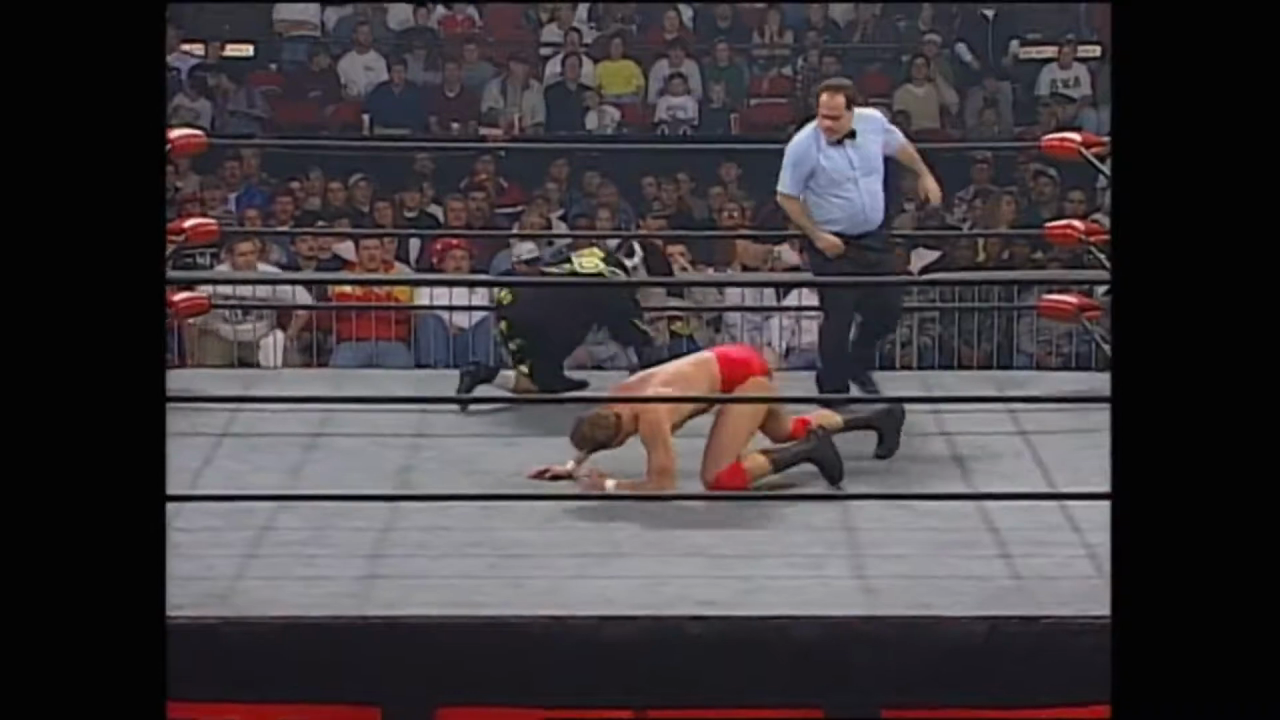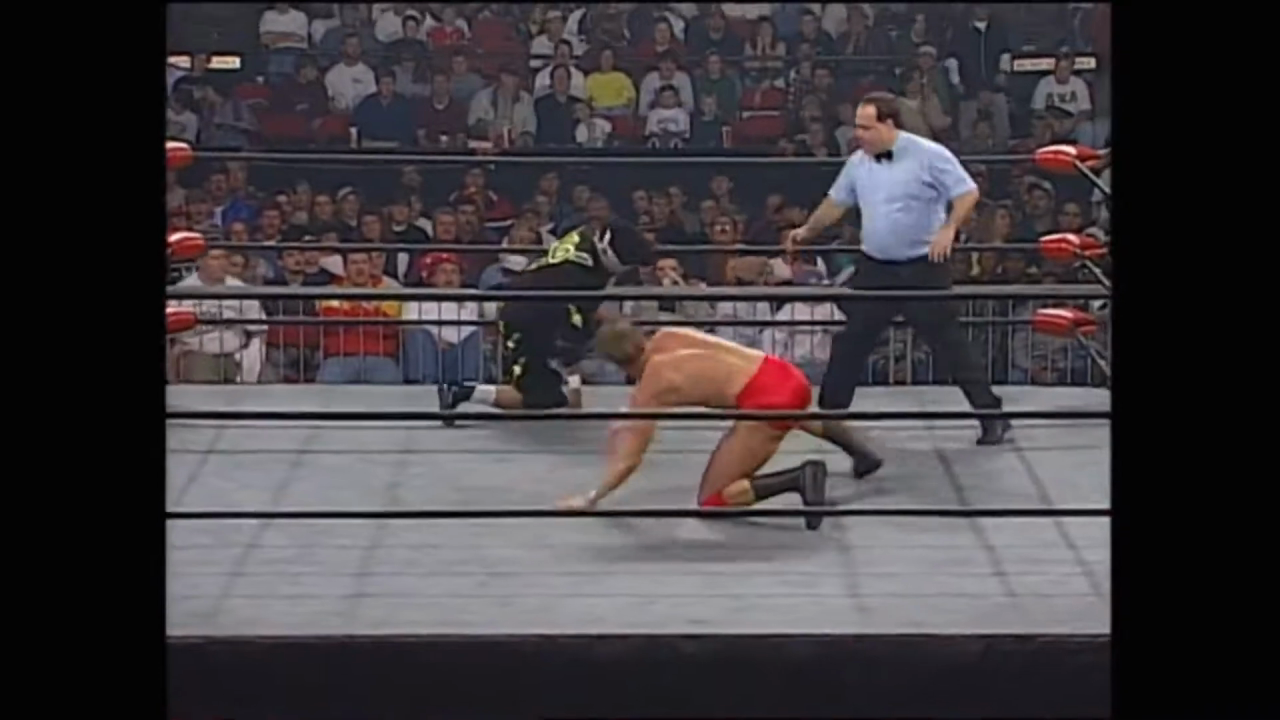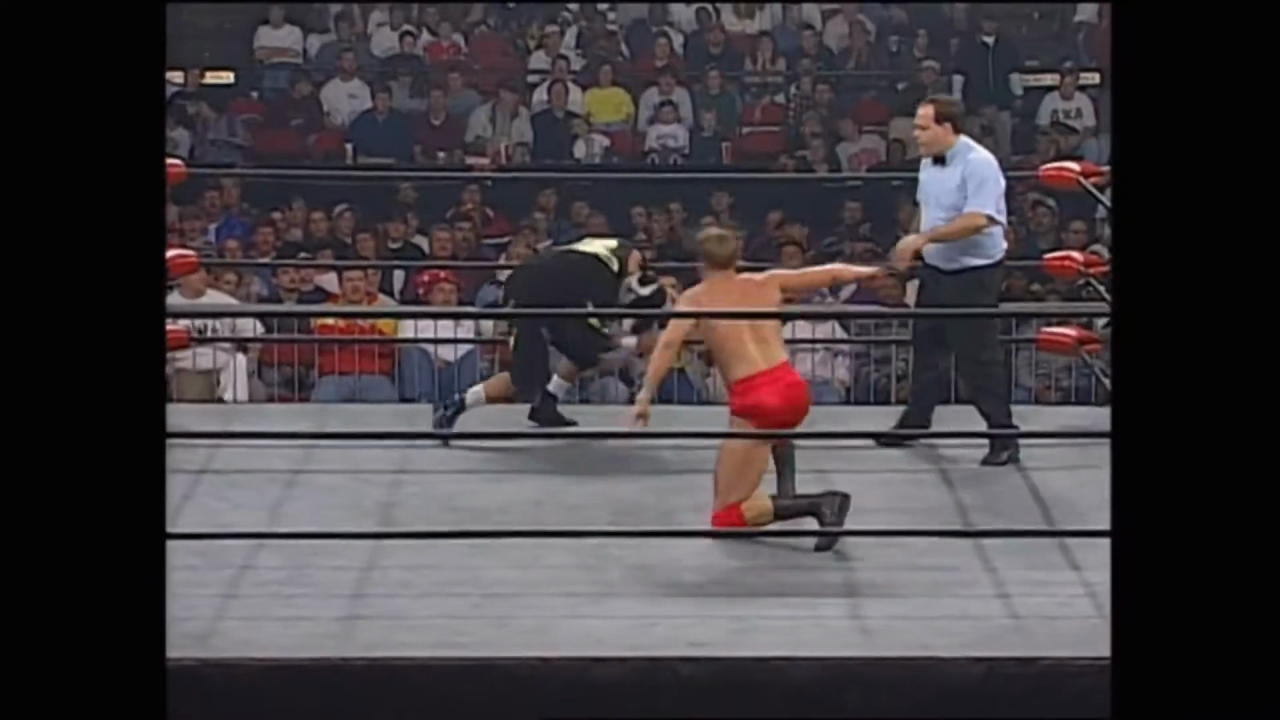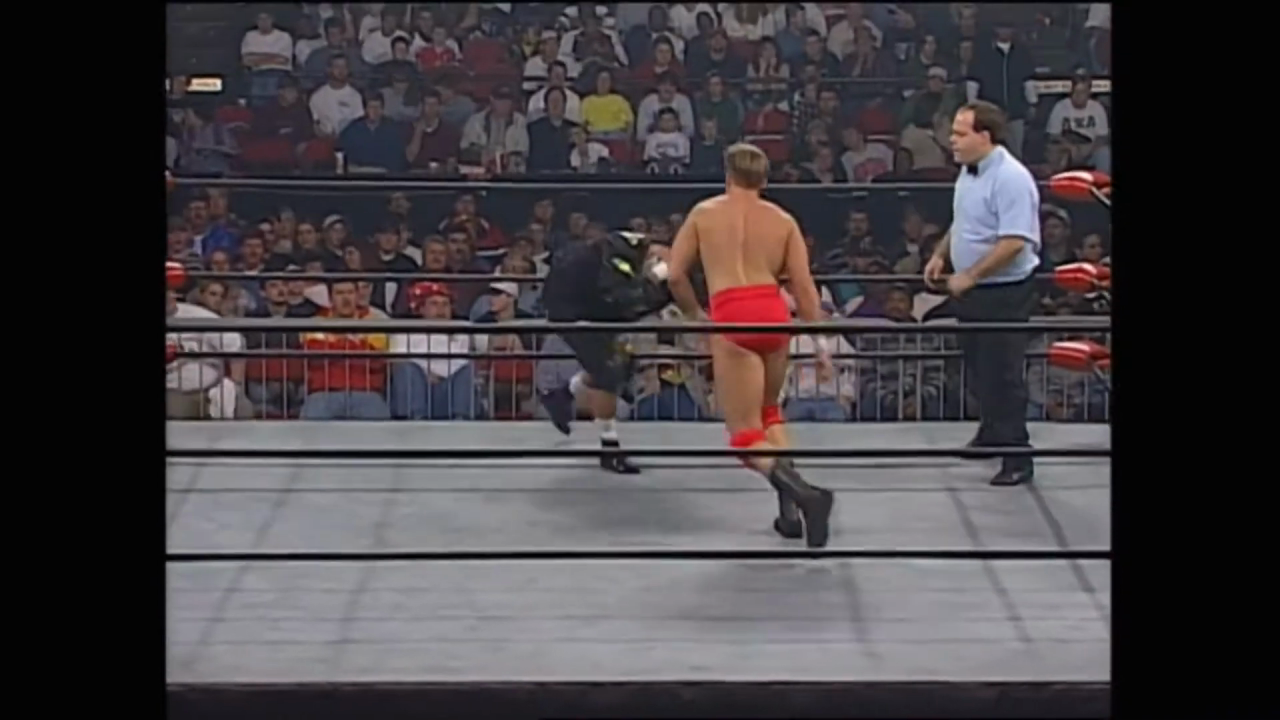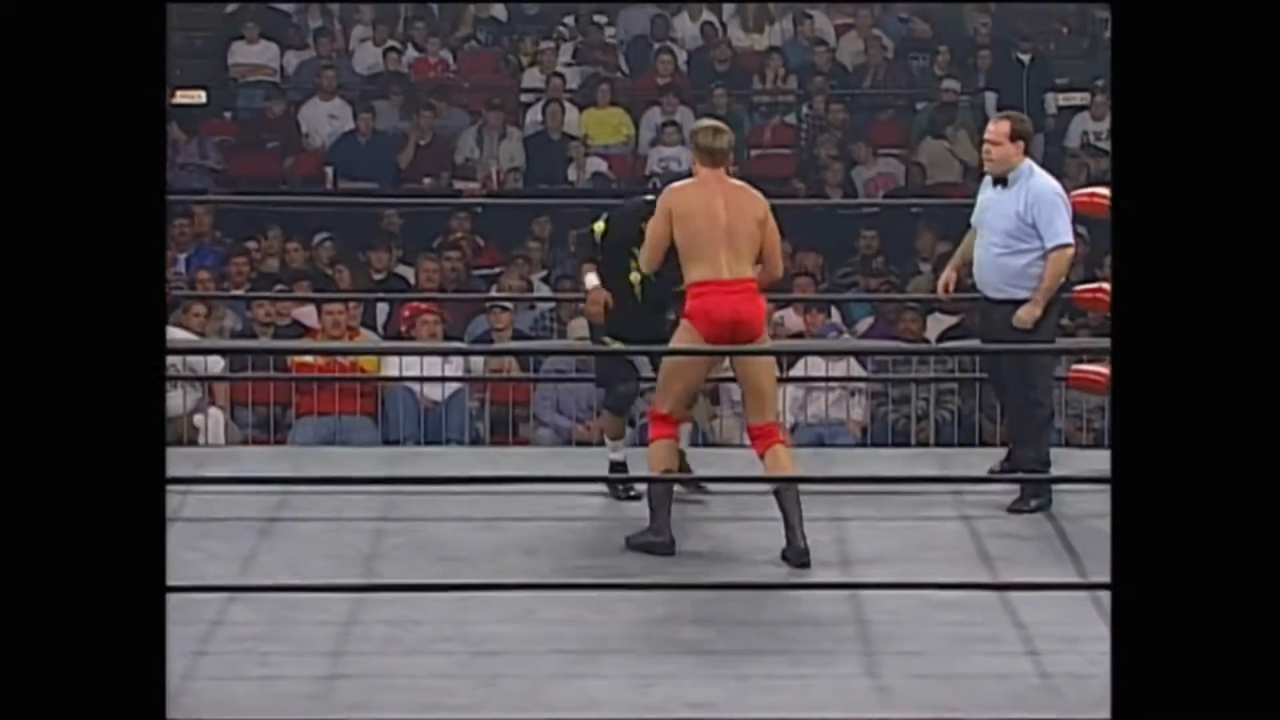
dt=0.3s
person 1, frame 1
left shoulder: (649, 417)
right shoulder: (618, 398)
left elbow: (663, 482)
right elbow: (598, 427)
left hip: (742, 373)
right hip: (735, 359)
left knee: (718, 477)
right knee: (787, 431)
left ankle: (812, 451)
right ankle: (879, 418)
person 1, frame 2
left shoulder: (651, 387)
right shoulder: (668, 337)
left elbow: (631, 458)
right wrist: (627, 425)
left hip: (768, 403)
right hip: (790, 378)
left knee: (711, 499)
left ankle: (798, 478)
right ankle: (859, 449)
person 1, frame 3
left shoulder: (695, 298)
right shoulder: (767, 283)
left elbow: (668, 344)
right elbow: (828, 273)
left wrist: (643, 397)
right wrist: (863, 271)
left hip: (757, 405)
right hip: (797, 392)
left knee: (727, 516)
left ankle: (818, 505)
right ankle: (787, 497)
person 1, frame 4
left shoulder: (704, 211)
right shoulder: (782, 219)
left elbow: (675, 273)
right elbow: (803, 285)
left wrist: (698, 314)
right wrist: (820, 340)
left hip: (733, 318)
right hip: (774, 314)
left knee: (748, 437)
right knee: (768, 412)
left ankle: (805, 494)
right ankle: (790, 510)
person 1, frame 5
left shoulder: (675, 195)
right shoulder: (755, 200)
left elbow: (647, 264)
right elbow: (774, 271)
left hip: (704, 311)
right hip: (750, 310)
left knee: (663, 418)
right knee: (767, 431)
left ankle: (660, 529)
right ankle: (795, 536)
person 2, frame 1
left shoulder: (872, 122)
right shoulder: (803, 145)
left elbow: (897, 145)
right elbow: (787, 197)
left wrist: (923, 176)
right wrist: (817, 235)
left hip: (873, 236)
right hip: (833, 244)
left knee: (887, 308)
right knee: (839, 316)
left ankle: (857, 364)
right ankle: (833, 390)
person 2, frame 2
left shoulder: (927, 154)
right shoulder: (858, 162)
left elbow: (968, 193)
right elbow: (837, 202)
left wrist: (948, 228)
right wrist: (807, 229)
left hip: (923, 268)
right hip: (875, 267)
left knee: (947, 342)
right knee: (852, 338)
left ankle: (991, 413)
right ankle: (831, 405)
person 2, frame 3
left shoulder: (979, 164)
right shoulder: (929, 163)
left elbow: (976, 220)
left wrist: (922, 239)
right wrist: (913, 246)
left hip: (975, 275)
right hip: (934, 272)
left knee: (979, 358)
right knee: (926, 350)
left ankle: (1004, 438)
right ankle: (914, 421)
person 2, frame 4
left shoulder: (1011, 178)
right shoulder: (969, 170)
left elbow: (1014, 242)
left wrist: (969, 276)
right wrist: (939, 254)
left hip: (1004, 292)
right hip: (972, 289)
left knee: (1001, 374)
right knee: (979, 367)
left ankle: (1017, 457)
right ankle: (991, 433)
person 2, frame 5
left shoulder: (1042, 190)
right shoulder: (990, 184)
left elbow: (1062, 252)
left wrist: (1037, 305)
right wrist: (953, 266)
left hip: (1026, 310)
right hip: (992, 304)
left knee: (1029, 394)
right knee: (1004, 387)
left ankle: (1036, 484)
right ankle: (1020, 455)
person 3, frame 1
left shoulder: (593, 256)
right shoulder: (619, 292)
right elbow: (643, 341)
left hip: (511, 302)
right hip: (531, 322)
right knee: (546, 386)
left ankle: (550, 373)
right ankle: (479, 375)
person 3, frame 2
left shoulder: (588, 235)
right shoulder: (584, 277)
right elbow: (569, 341)
right wrist: (574, 387)
right hip: (527, 316)
right knee: (536, 399)
left ankle: (553, 377)
right ankle: (460, 393)
person 3, frame 3
left shoulder: (620, 252)
right shoulder: (597, 279)
right elbow: (589, 338)
right wrist: (633, 342)
left hip: (545, 290)
right hip: (528, 297)
left knee: (586, 355)
left ankle: (545, 406)
right ankle: (457, 406)
person 3, frame 4
right shoulder: (623, 252)
left elbow: (630, 306)
right elbow: (623, 296)
right wrist: (660, 273)
left hip: (589, 300)
right hip: (566, 299)
left knee: (621, 365)
right knee: (608, 368)
left ankle: (562, 395)
right ankle: (609, 447)
person 3, frame 5
right shoulder: (633, 216)
right elbow: (589, 245)
right wrist: (594, 286)
left hip: (659, 315)
right hip: (612, 312)
right knee: (622, 391)
left ankle: (678, 459)
right ankle: (617, 469)
